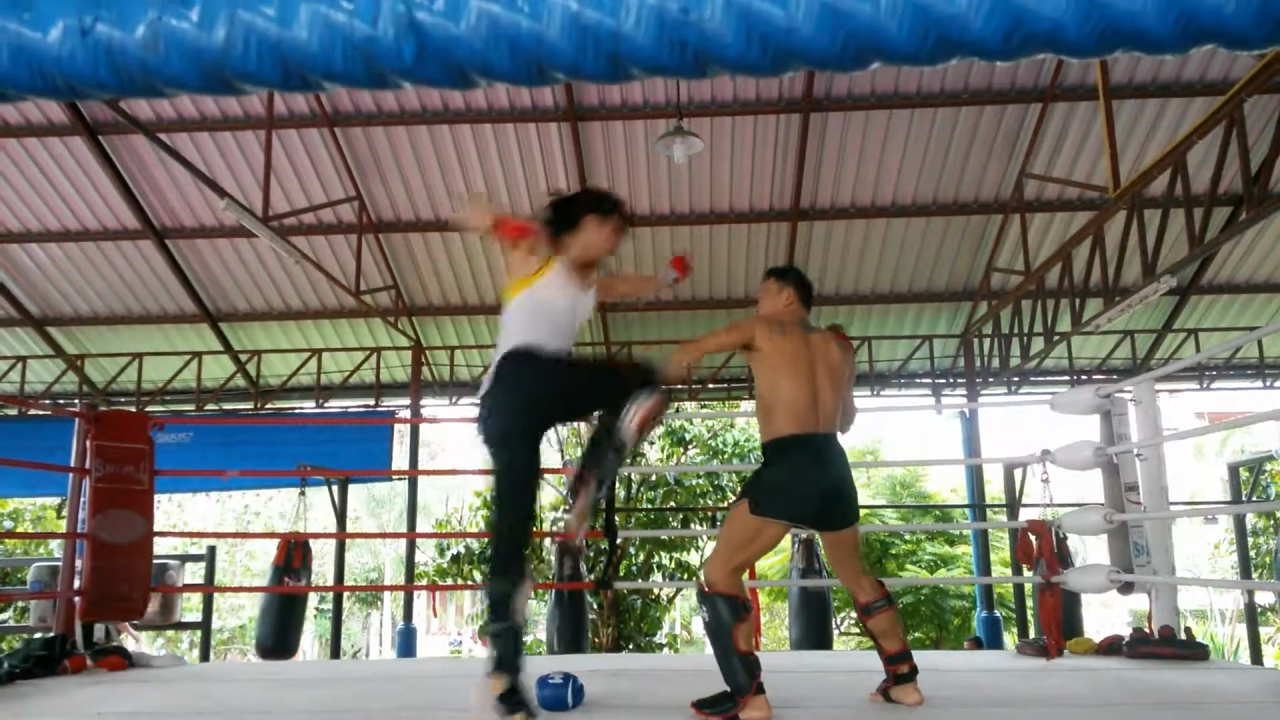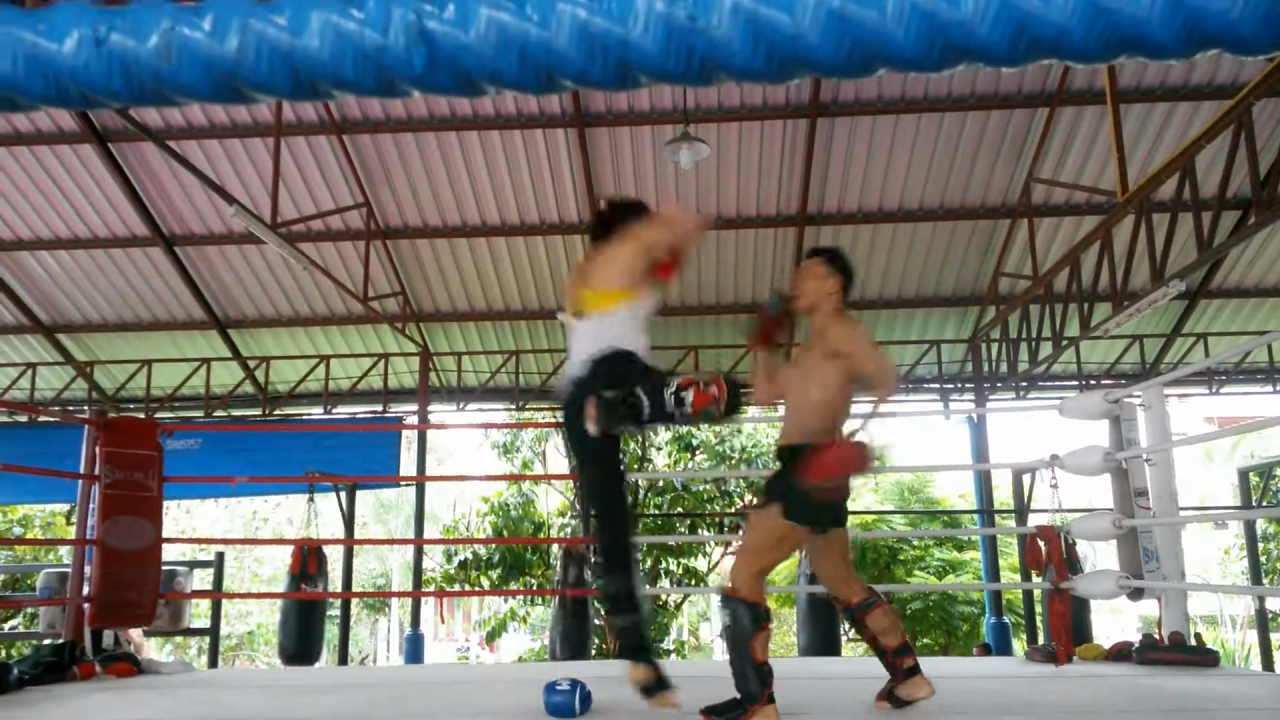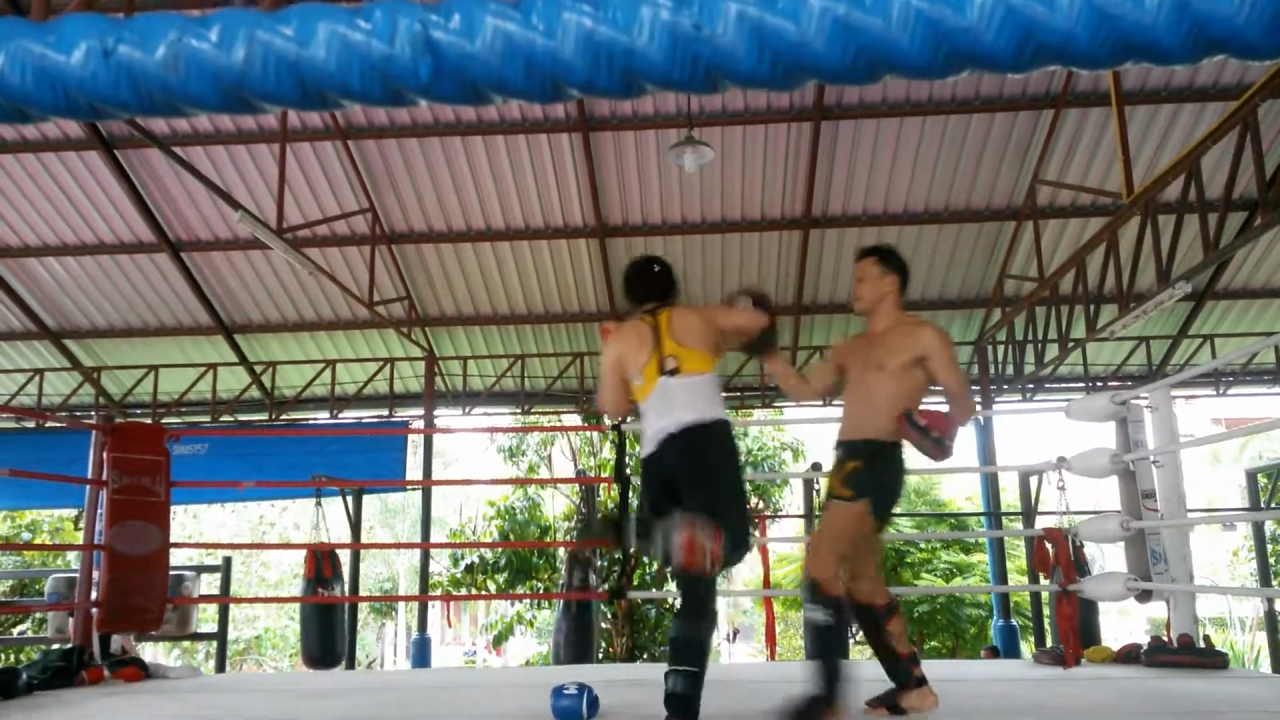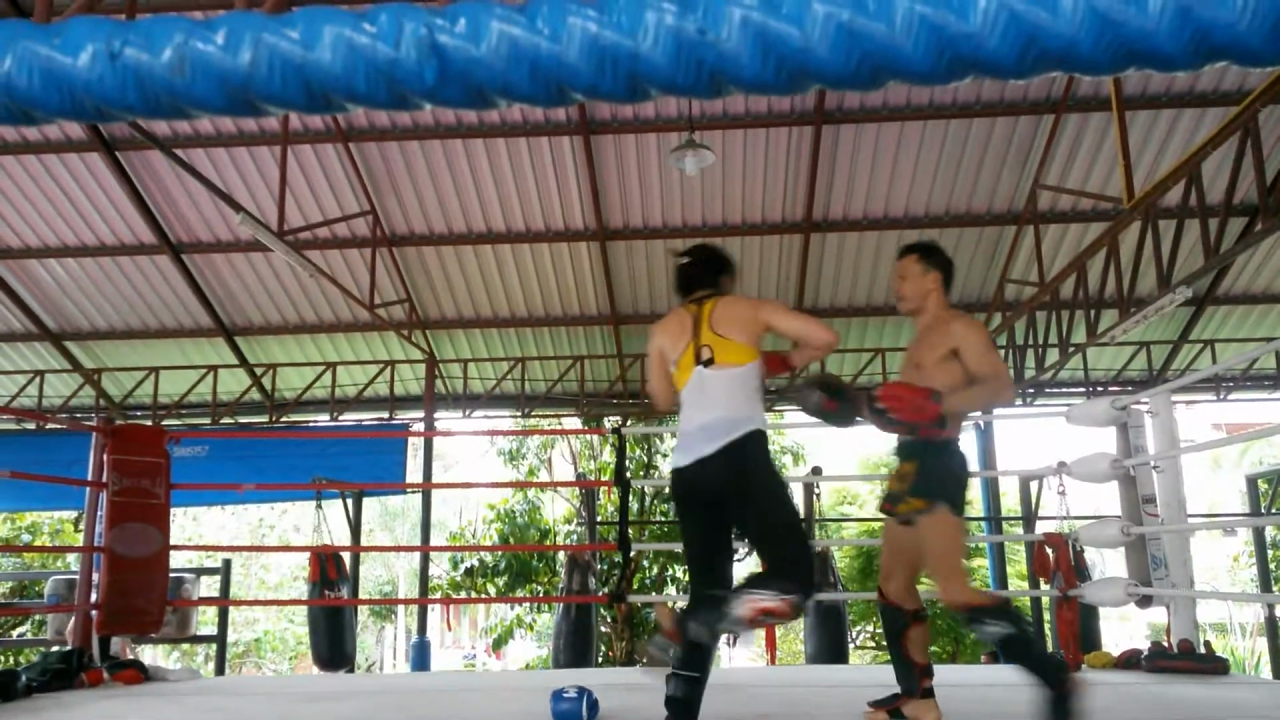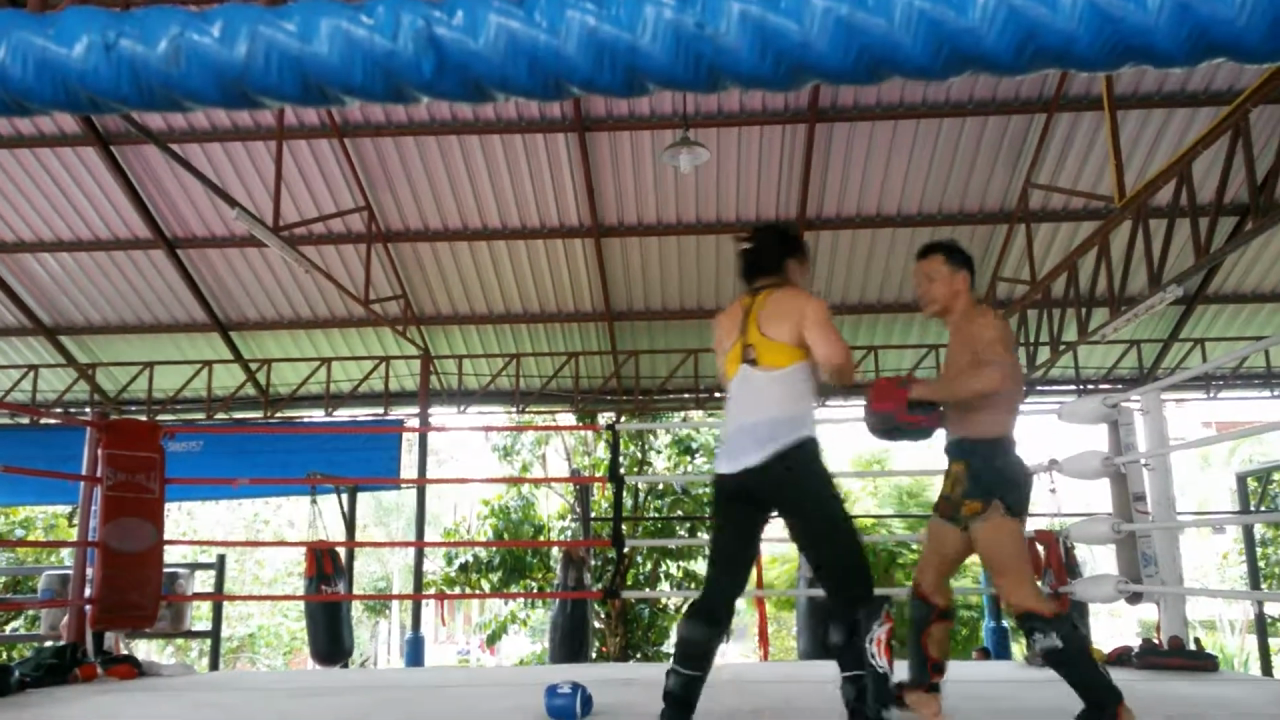
dt=0.2s
person 1, frame 1
left shoulder: (586, 281)
right shoulder: (534, 248)
left elbow: (640, 288)
right elbow: (471, 216)
left wrist: (672, 275)
right wrist: (505, 225)
left hip: (504, 405)
right hip: (527, 372)
left knee: (509, 541)
right knee: (642, 388)
left ankle: (506, 673)
right ankle: (589, 484)
person 1, frame 2
left shoulder: (580, 275)
right shoulder: (635, 245)
right elbow: (686, 220)
right wrist: (676, 248)
left hip: (580, 388)
right hip: (616, 372)
left knee: (613, 539)
right knee: (720, 395)
left ankle: (639, 660)
right ankle: (618, 406)
person 1, frame 3
left shoulder: (618, 338)
right shoulder: (698, 315)
left elbow: (611, 408)
right elbow: (761, 322)
right wrist: (737, 312)
left hip: (658, 459)
right hip: (705, 442)
left knee: (697, 590)
right knee: (728, 541)
right ankle: (626, 528)
person 1, frame 4
left shoulder: (663, 330)
right shoulder: (747, 308)
right elbow: (823, 337)
right wrist: (785, 363)
left hip: (687, 467)
right hip: (738, 453)
left knee: (710, 588)
right knee: (795, 577)
right ankle: (689, 627)
person 1, frame 5
left shoulder: (725, 319)
right shoulder: (802, 302)
right elbow: (832, 360)
right wrist: (848, 372)
left hip: (733, 468)
right hip: (789, 459)
left knee: (720, 589)
right knee: (853, 589)
person 2, frame 1
left shoulder: (756, 329)
right shoulder: (835, 346)
left elbow: (692, 351)
right wrist: (834, 349)
left hip: (789, 467)
right hip: (830, 465)
left knee: (719, 572)
right knee: (855, 576)
right ankle: (903, 678)
person 2, frame 2
left shoulder: (842, 331)
right shoulder: (813, 347)
left elbow: (886, 381)
right elbow: (769, 394)
left wrist: (837, 443)
right wrist: (764, 344)
left hip: (811, 470)
right hip: (807, 470)
left knee: (742, 578)
right knee: (840, 578)
right ankle: (907, 675)
person 2, frame 3
left shoulder: (923, 336)
right shoulder: (849, 347)
left elbow: (964, 400)
right elbow: (806, 389)
left wrist: (942, 422)
right wrist: (764, 352)
left hip: (873, 465)
right hip: (851, 465)
left knee: (820, 569)
right knee: (861, 583)
person 2, frame 4
left shoulder: (961, 327)
right shoulder: (921, 342)
left elbow: (1002, 387)
left wrist: (937, 403)
right wrist: (857, 402)
left hip: (934, 466)
right hip: (913, 470)
left knee: (953, 589)
right knee: (895, 584)
left ankle: (1054, 679)
person 2, frame 5
left shoulder: (982, 323)
right shoulder: (961, 336)
left elbow: (995, 377)
left wrist: (913, 390)
left hip: (988, 469)
right hip: (967, 473)
left knee: (1018, 594)
right knee: (927, 578)
